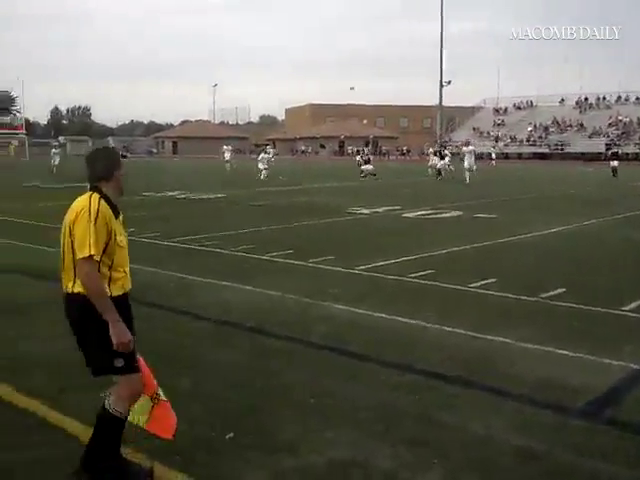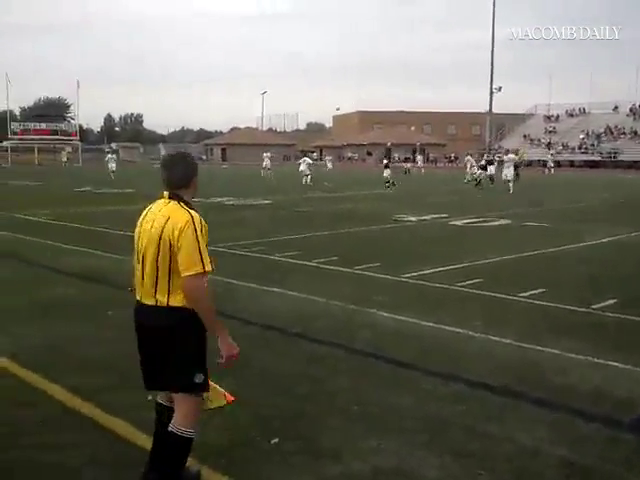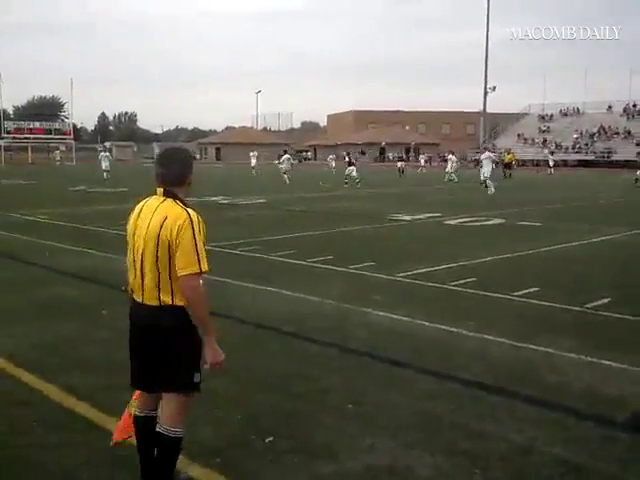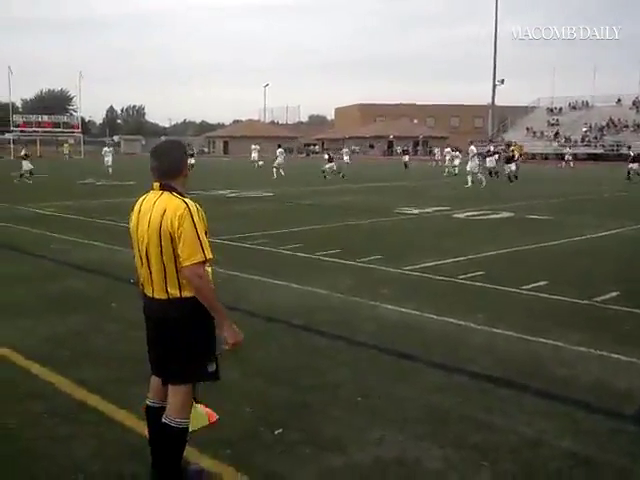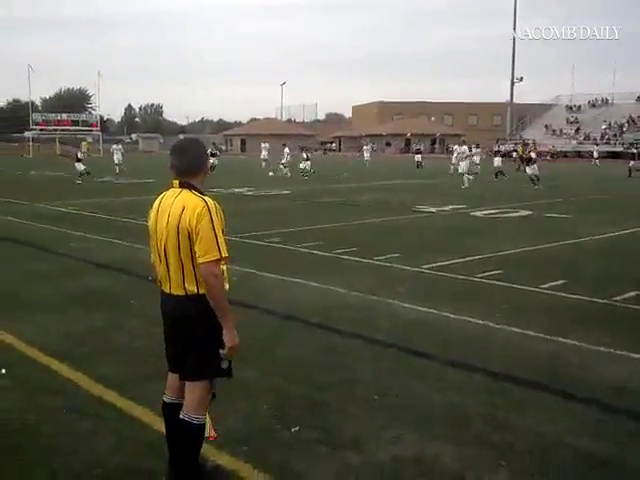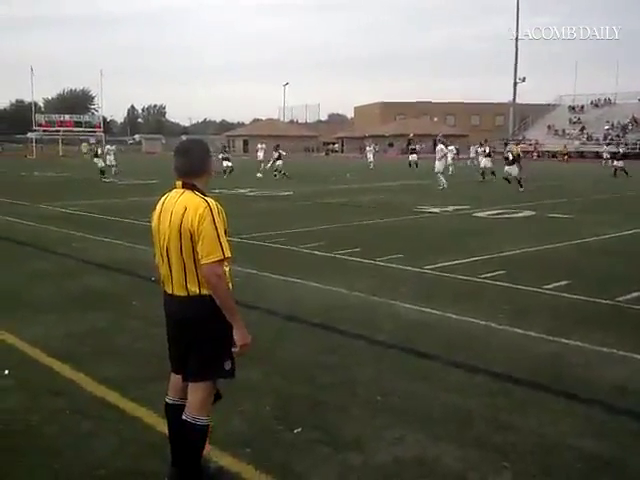
dt=0.5s
person 1, frame 1
left shoulder: (103, 208)
right shoulder: (92, 208)
right elbow: (86, 271)
right wrist: (115, 323)
left hip: (107, 304)
right hip: (93, 308)
left knee: (124, 381)
right knee: (129, 384)
person 1, frame 2
left shoulder: (150, 212)
right shoulder: (188, 220)
right elbow: (194, 286)
right wrist: (222, 336)
left hip: (146, 313)
right hip: (176, 318)
left knee: (169, 390)
right knee: (189, 405)
person 1, frame 3
left shoulder: (140, 210)
right shoulder: (185, 218)
right elbow: (189, 286)
right wrist: (210, 341)
left hip: (141, 312)
right hip: (173, 318)
left knee: (147, 397)
right knee: (174, 404)
person 1, frame 4
left shoulder: (140, 206)
right shoulder: (184, 209)
right elbow: (195, 275)
right wrist: (225, 323)
left hip: (153, 305)
right hip: (184, 309)
left knee: (160, 383)
right knee: (181, 392)
person 1, frame 5
left shoulder: (160, 203)
right shoulder: (202, 207)
right elbow: (210, 273)
right wrist: (229, 326)
left hip: (171, 302)
right hip: (200, 305)
left knee: (176, 380)
right knee: (198, 390)
person 1, frame 6
left shoulder: (163, 204)
right shoulder: (205, 208)
right elbow: (213, 274)
right wrist: (237, 324)
left hip: (174, 302)
right hip: (203, 306)
left knee: (179, 380)
right knee: (201, 390)
